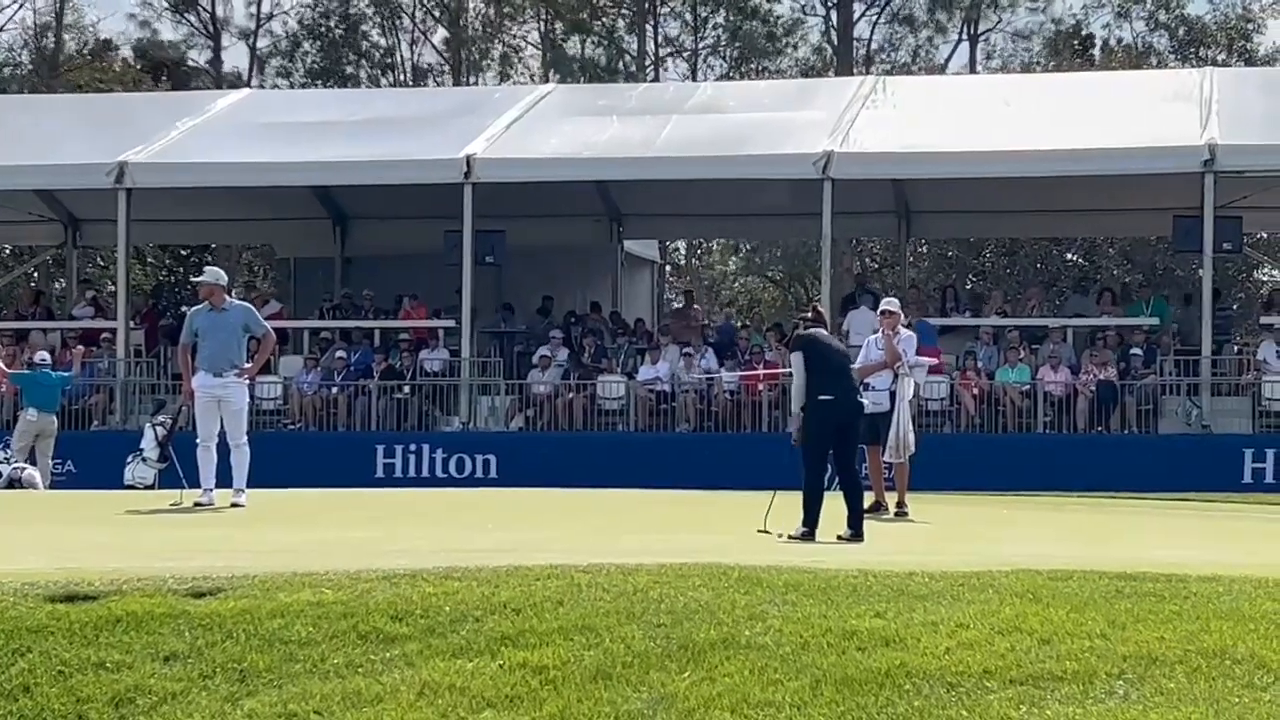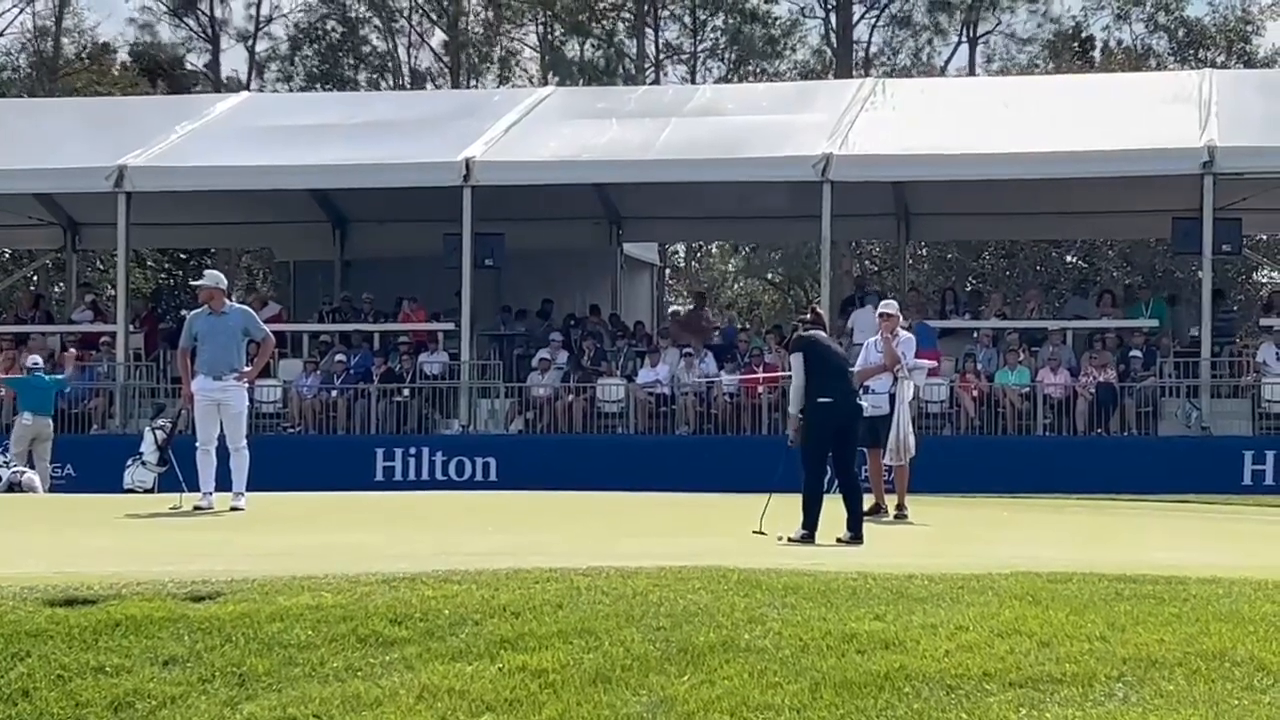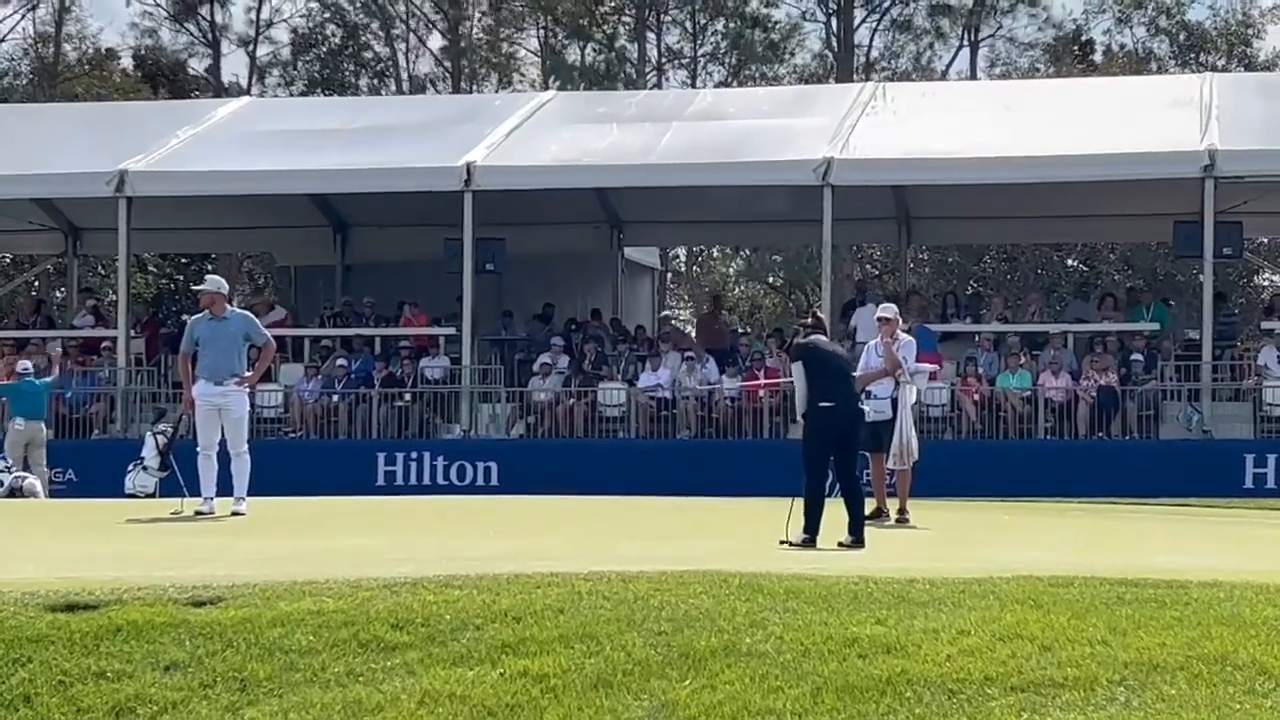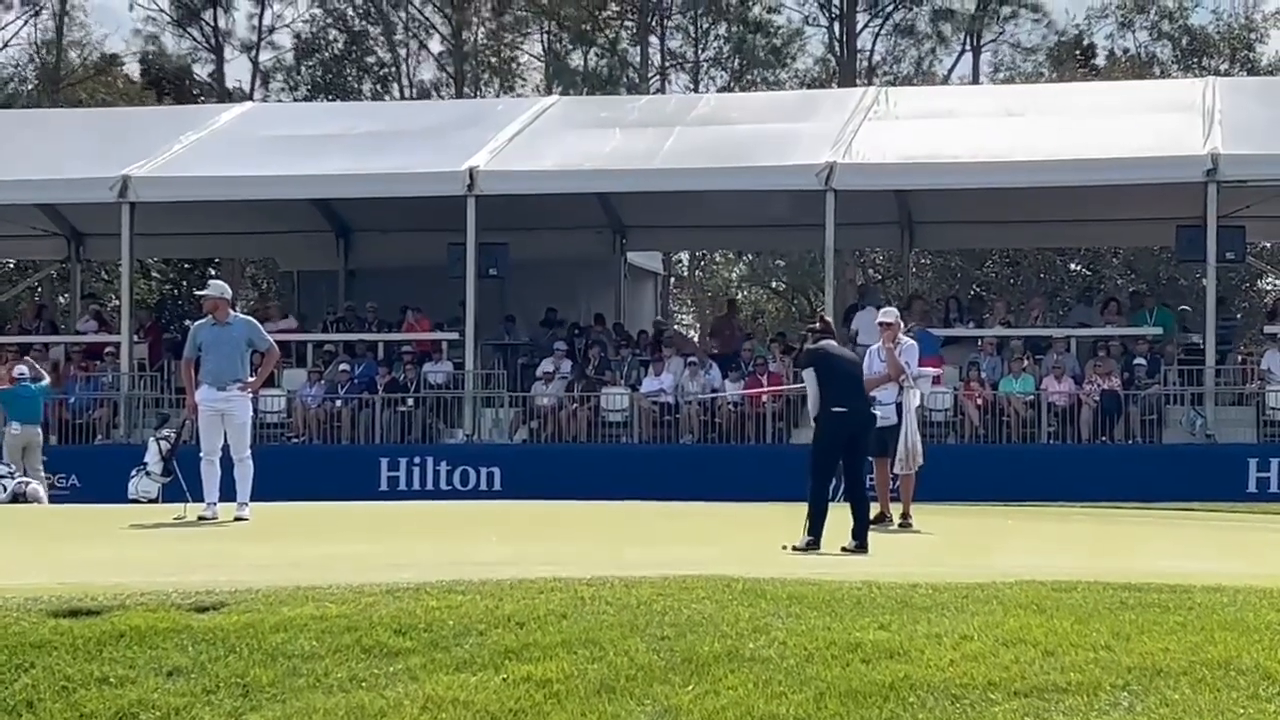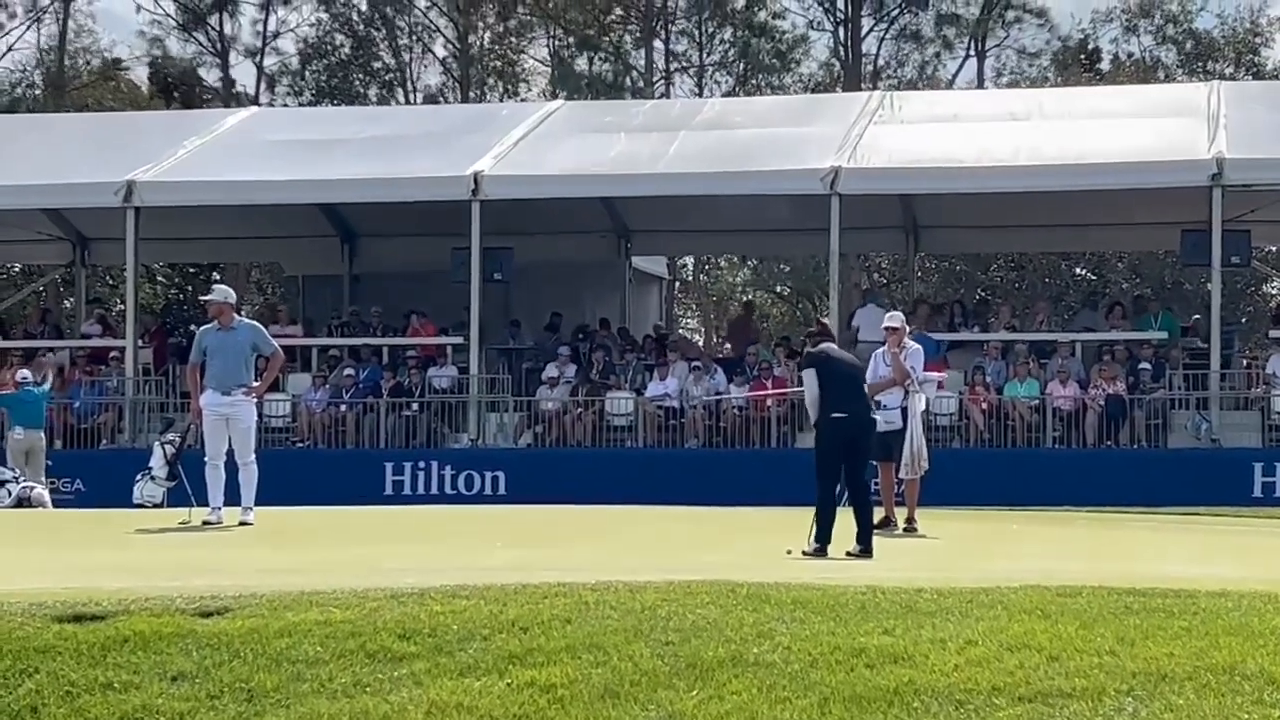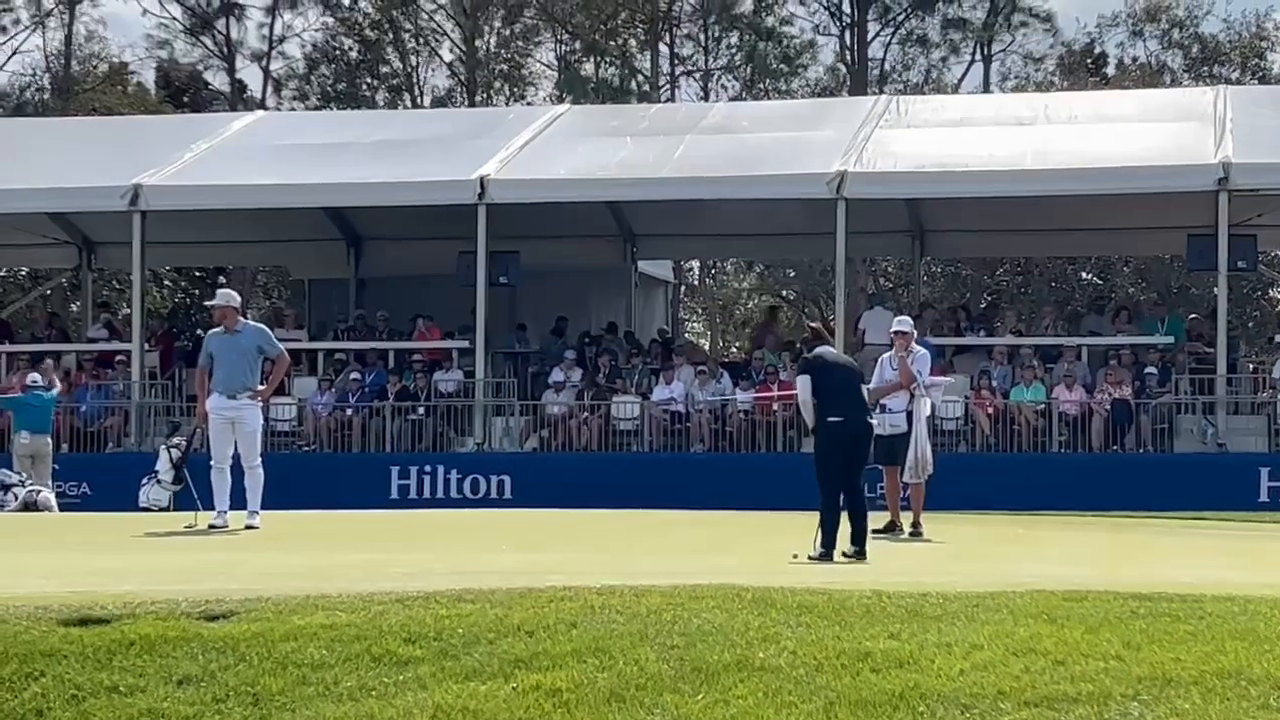
dt=0.3s
person 1, frame 1
left shoulder: (243, 310)
right shoulder: (195, 314)
left elbow: (269, 337)
right elbow: (184, 348)
left wrist: (254, 367)
right wrist: (187, 381)
left hip: (234, 381)
right hip: (203, 381)
left knee: (237, 439)
right knee: (205, 440)
left ankle: (239, 490)
right ankle: (207, 490)
person 1, frame 2
left shoulder: (242, 314)
right shoulder: (194, 318)
left elbow: (268, 341)
right elbow: (184, 351)
left wrist: (254, 371)
right wrist: (186, 385)
left hip: (233, 384)
right hip: (203, 385)
left knee: (237, 443)
right knee: (205, 443)
left ankle: (239, 494)
right ankle: (206, 494)
person 1, frame 3
left shoulder: (243, 319)
right shoulder: (195, 323)
left elbow: (269, 345)
right elbow: (184, 356)
left wrist: (255, 375)
right wrist: (187, 389)
left hip: (234, 389)
right hip: (204, 390)
left knee: (238, 448)
right knee: (206, 448)
left ankle: (240, 499)
right ankle: (208, 499)
person 1, frame 4
left shoulder: (246, 324)
right shoulder: (199, 328)
left elbow: (272, 351)
right elbow: (188, 361)
left wrist: (258, 381)
right wrist: (190, 395)
left hip: (237, 395)
right hip: (207, 395)
left knee: (241, 453)
right knee: (209, 454)
left ankle: (243, 504)
right ankle: (210, 504)
person 1, frame 5
left shoulder: (251, 329)
right shoulder: (204, 333)
left elbow: (277, 356)
right elbow: (193, 366)
left wrist: (262, 386)
right wrist: (195, 399)
left hip: (242, 399)
right hip: (212, 400)
left knee: (246, 458)
right knee: (213, 458)
left ankle: (247, 509)
right ankle: (215, 509)
person 1, frame 6
left shoulder: (257, 332)
right shoulder: (212, 337)
left elbow: (283, 359)
right elbow: (202, 370)
left wrist: (268, 389)
right wrist: (201, 402)
left hip: (247, 403)
right hip: (218, 403)
left knee: (251, 461)
right knee: (219, 462)
left ankle: (253, 513)
right ankle: (221, 512)
person 2, frame 1
left shoulder: (801, 339)
right shoulder: (838, 345)
left elbow: (799, 381)
left wrist: (796, 415)
left hip: (823, 406)
right hip: (851, 404)
left knee: (814, 468)
right knee: (847, 467)
left ankle: (808, 528)
right ankle: (855, 528)
person 2, frame 2
left shoulder: (800, 340)
right shoulder: (836, 347)
left elbow: (799, 382)
left wrist: (794, 416)
left hip: (822, 408)
right hip: (850, 407)
left knee: (814, 470)
right knee: (847, 470)
left ankle: (808, 530)
right ankle: (855, 530)
person 2, frame 3
left shoulder: (801, 346)
right shoulder: (840, 351)
left elbow: (802, 389)
right elbow: (852, 383)
left wrist: (803, 419)
left hip: (823, 413)
right hip: (852, 412)
left knee: (816, 475)
right knee: (848, 474)
left ankle: (810, 534)
right ankle: (856, 534)
person 2, frame 4
left shoulder: (811, 353)
right shoulder: (850, 355)
left elbow: (814, 394)
right elbow: (860, 388)
left wrist: (817, 420)
left hip: (835, 417)
right hip: (863, 416)
left knee: (820, 478)
right knee: (856, 478)
left ankle: (813, 537)
right ankle: (860, 539)
person 2, frame 5
left shoulder: (812, 356)
right shoulder: (852, 359)
left elbow: (812, 394)
right elbow: (862, 393)
left wrist: (816, 422)
left hip: (835, 422)
right hip: (864, 421)
left knee: (827, 484)
right knee: (858, 483)
left ankle: (821, 543)
right ankle: (864, 544)
person 2, frame 6
left shoulder: (808, 361)
right shoulder: (850, 362)
left elbow: (804, 400)
right elbow: (862, 397)
left wrist: (813, 426)
left hip: (833, 426)
right hip: (862, 425)
left knee: (830, 489)
right knee: (854, 485)
left ankle: (826, 548)
right ankle: (858, 545)
person 3, frame 1
left shoulder: (908, 337)
right shoulder: (871, 341)
left elbow: (896, 361)
right elbow: (859, 371)
left wrist: (888, 335)
right wrist: (883, 364)
left hip: (892, 400)
right hip: (869, 401)
right knee: (872, 452)
left ankle: (901, 502)
right ankle: (879, 501)
person 3, frame 2
left shoulder: (907, 339)
right shoulder: (870, 343)
left elbow: (895, 364)
right elbow: (858, 375)
left wrist: (887, 337)
right wrist: (882, 367)
left hip: (892, 403)
right hip: (869, 404)
right knee: (873, 454)
left ankle: (901, 505)
right ankle: (879, 503)
person 3, frame 3
left shoulder: (907, 342)
right shoulder: (870, 347)
left elbow: (896, 368)
left wrist: (887, 342)
right wrist: (884, 371)
left hip: (894, 407)
right hip: (871, 409)
right knee: (875, 458)
left ankle: (903, 509)
right ankle: (881, 507)
person 3, frame 4
left shoulder: (909, 346)
right shoulder: (873, 351)
left elbow: (899, 374)
left wrist: (889, 346)
right wrist: (887, 377)
left hip: (898, 412)
right hip: (876, 413)
right knee: (879, 464)
left ankle: (906, 513)
right ankle: (884, 512)
person 3, frame 5
left shoulder: (914, 351)
right shoulder: (878, 355)
left elbow: (904, 378)
left wrist: (895, 351)
right wrist: (892, 381)
left hip: (903, 417)
right hip: (880, 418)
right knee: (884, 468)
left ankle: (911, 518)
right ankle: (889, 517)
person 3, frame 6
left shoulder: (921, 355)
right shoulder: (884, 359)
left elbow: (910, 382)
right elbow: (873, 393)
left wrist: (902, 355)
right wrist: (898, 385)
left hip: (909, 421)
right hip: (885, 422)
right knee: (889, 472)
left ankle: (916, 522)
right ankle: (895, 521)
